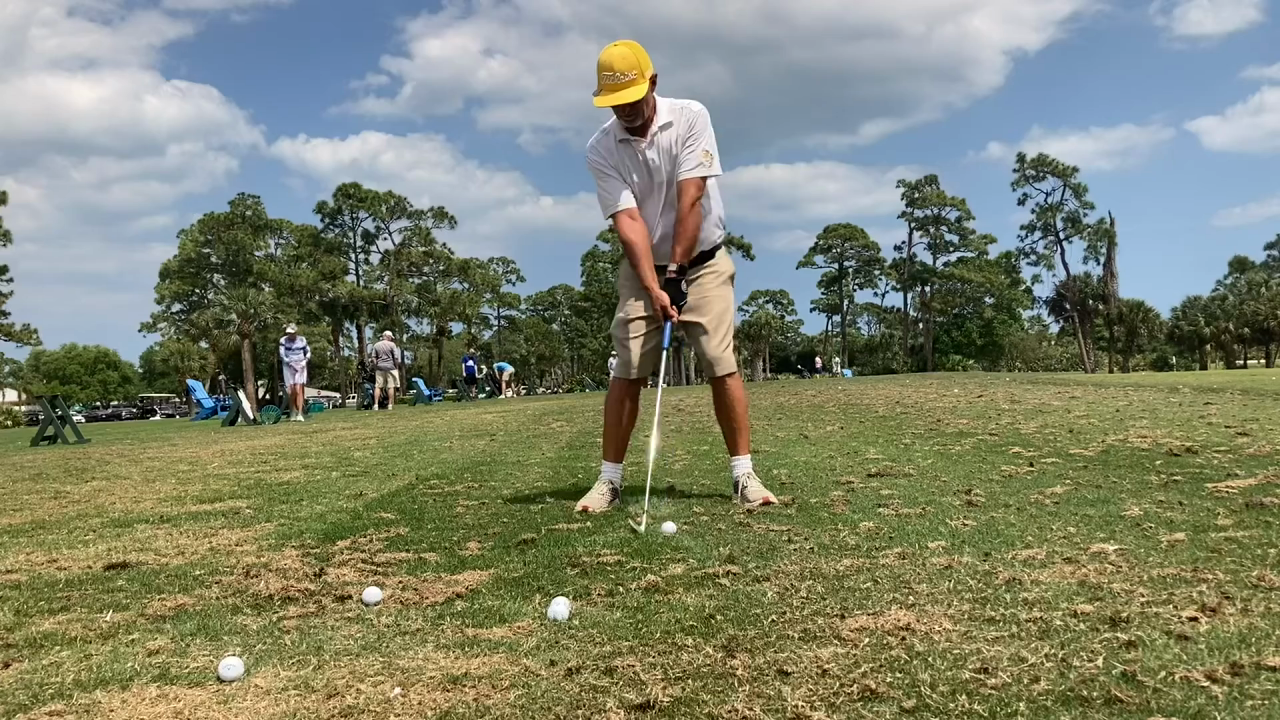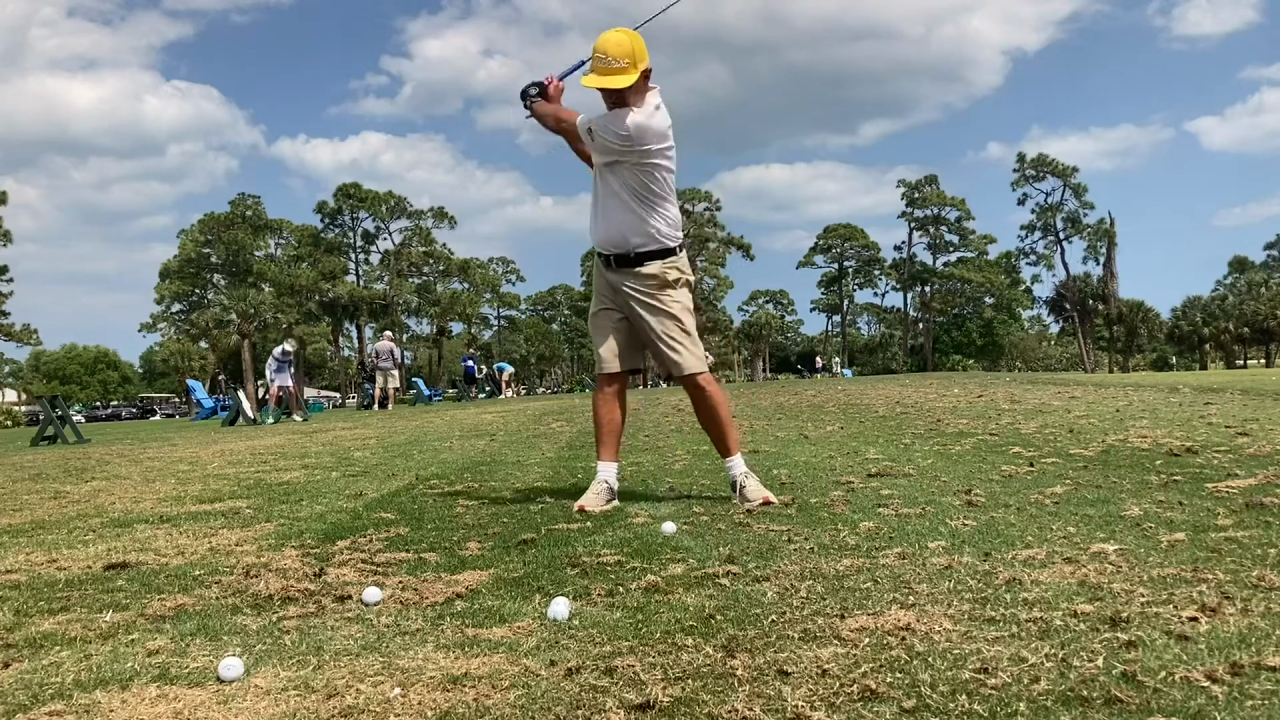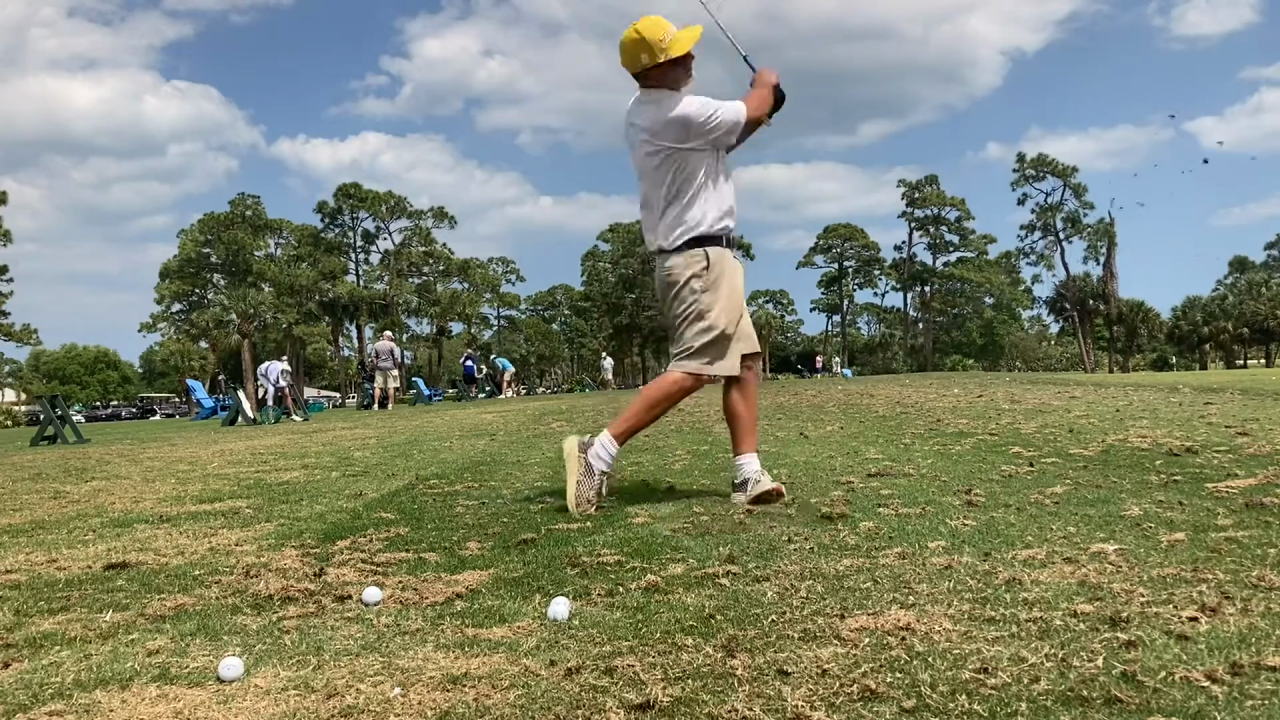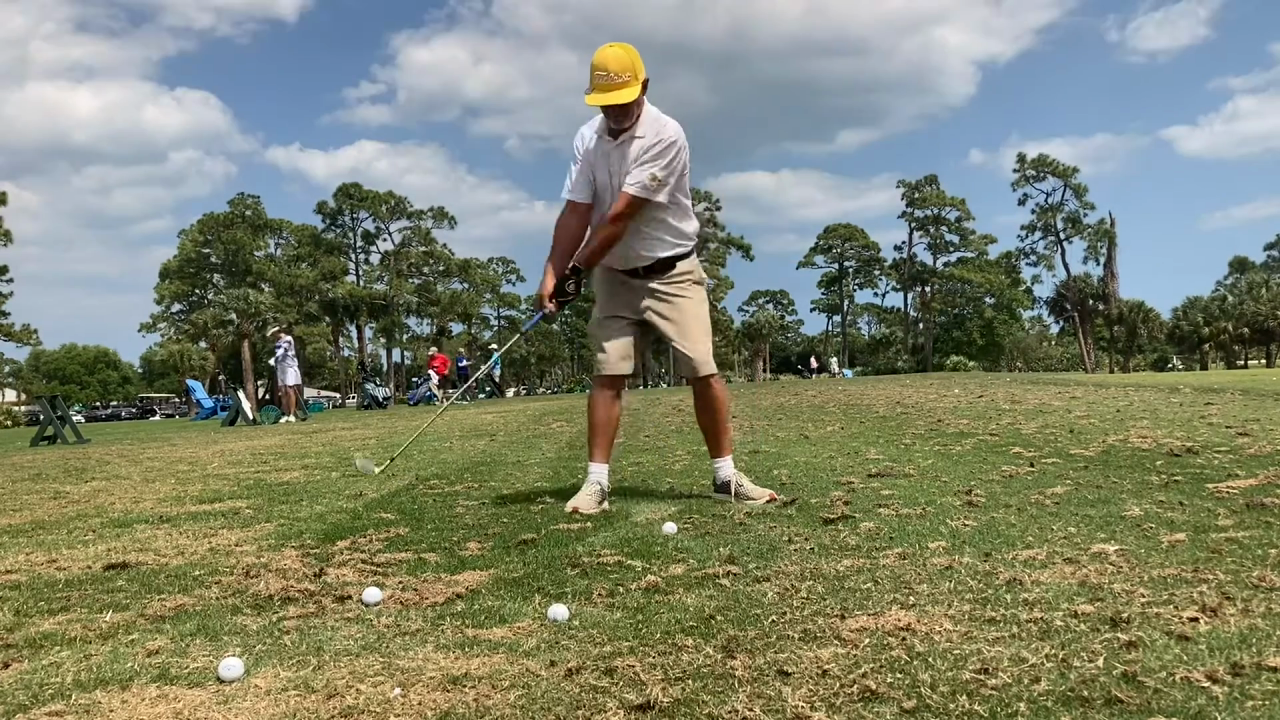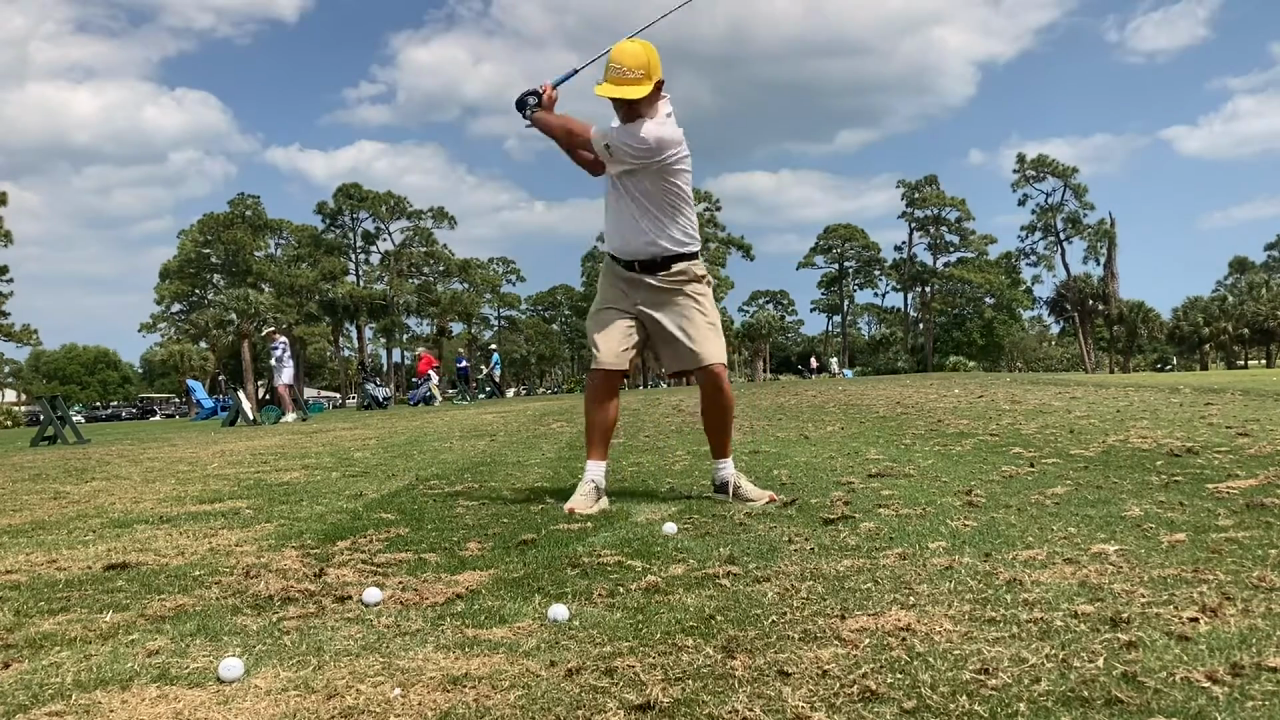
dt=0.7s
person 1, frame 1
left shoulder: (691, 117)
right shoulder: (600, 149)
left elbow: (691, 200)
right elbow: (627, 220)
left wrist: (676, 270)
right wrist: (654, 286)
left hip: (703, 263)
right hip: (642, 269)
left knee: (723, 368)
right knee: (626, 373)
left ankle: (743, 474)
right ankle: (609, 479)
person 1, frame 2
left shoulder: (638, 125)
right shoulder: (623, 111)
left elbow: (568, 125)
right elbow: (596, 157)
left wrist: (540, 104)
right wrist: (554, 103)
left hip: (655, 270)
right hip: (610, 267)
left knee: (693, 373)
right knee: (609, 372)
left ankle: (739, 473)
right ankle: (605, 480)
person 1, frame 3
left shoulder: (654, 104)
right shoulder: (681, 113)
left elbow: (720, 139)
right elbow: (752, 110)
left wrist: (760, 99)
right wrist: (764, 82)
left hip: (707, 255)
right hip: (698, 258)
left knee: (745, 362)
right knee: (693, 369)
left ankle: (748, 473)
right ankle: (598, 452)
person 1, frame 4
left shoulder: (665, 136)
right shoulder: (587, 138)
left elbow: (620, 214)
right elbow: (575, 210)
left wrist: (575, 268)
right wrist: (553, 272)
left hip: (673, 274)
right hip: (615, 276)
left knee: (704, 373)
right knee: (609, 374)
left ankle: (726, 475)
right ankle: (597, 481)
person 1, frame 5
left shoulder: (658, 135)
right shoulder: (631, 120)
left elbow: (582, 138)
right elbow: (594, 162)
left wrist: (538, 114)
right wrist: (548, 116)
left hip: (675, 275)
right hip: (622, 273)
left knee: (713, 371)
right knee: (605, 372)
left ankle: (725, 475)
right ankle: (593, 480)
